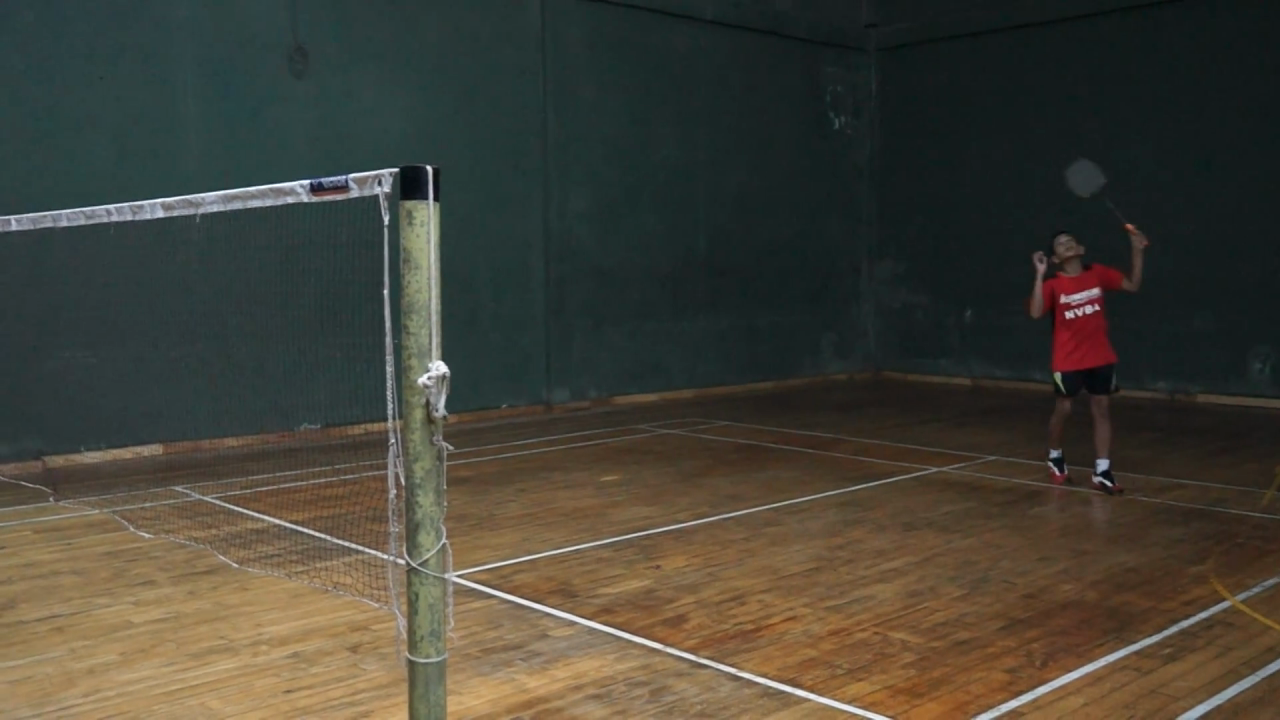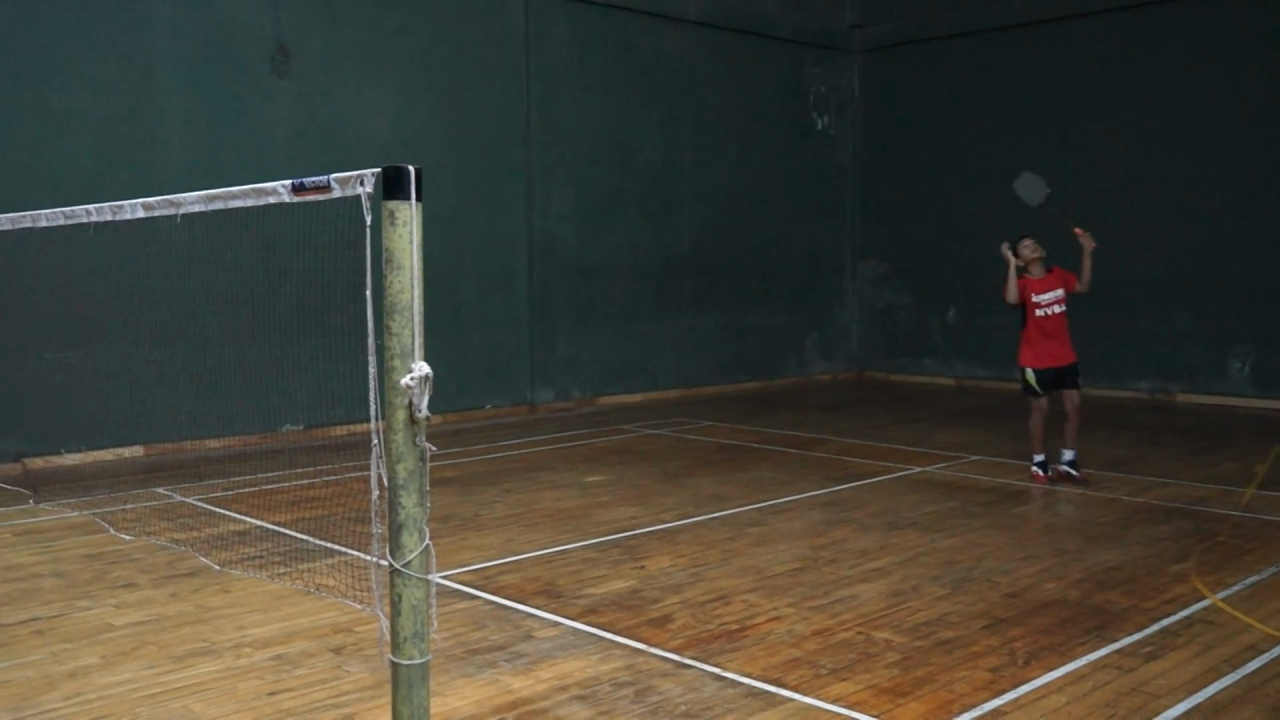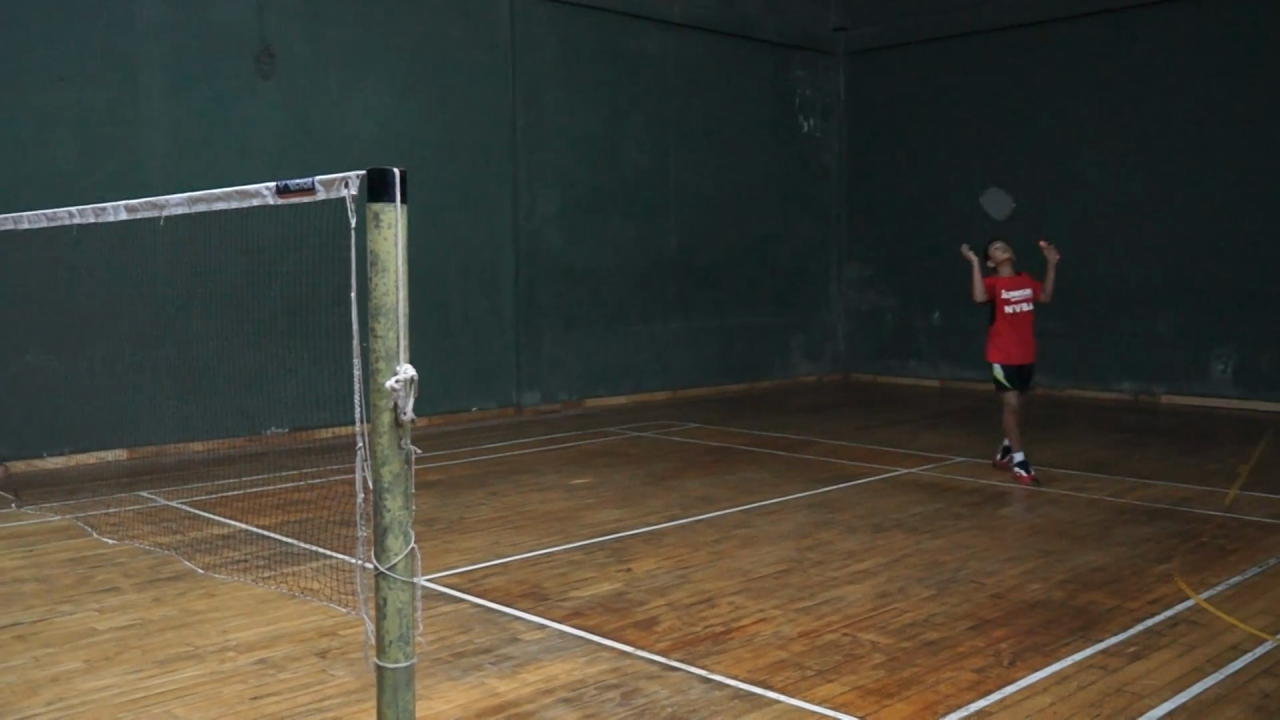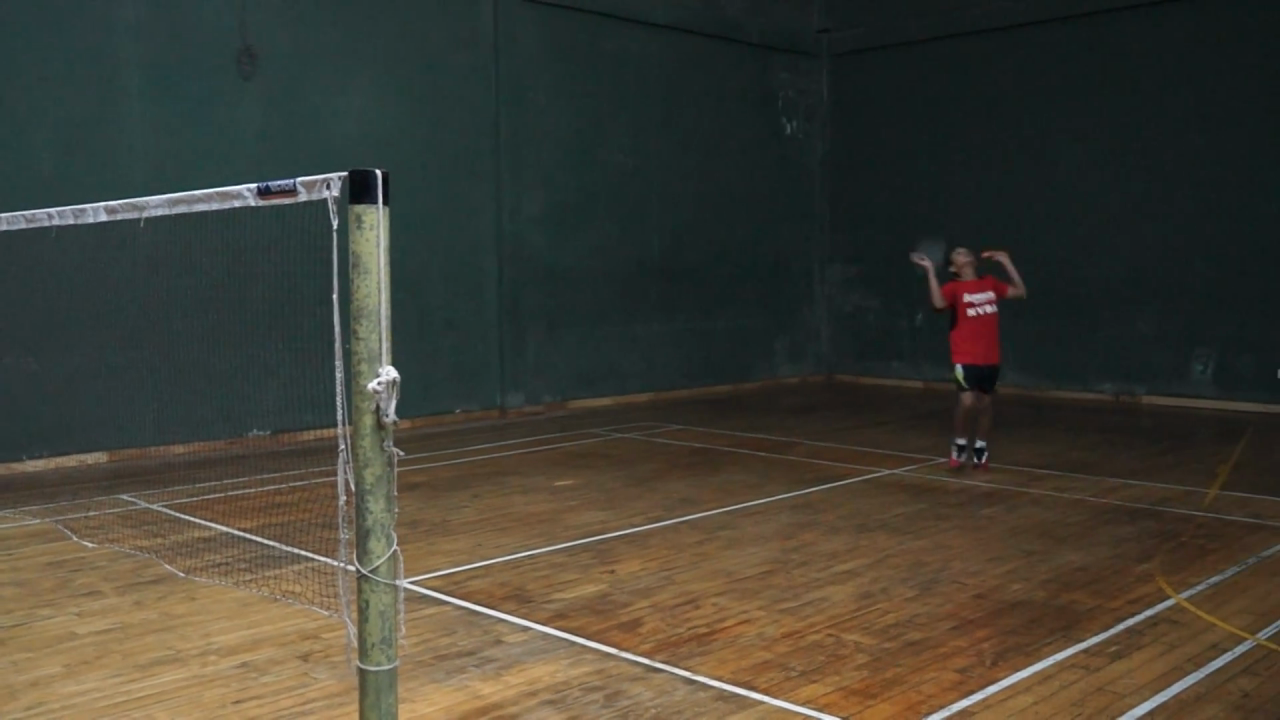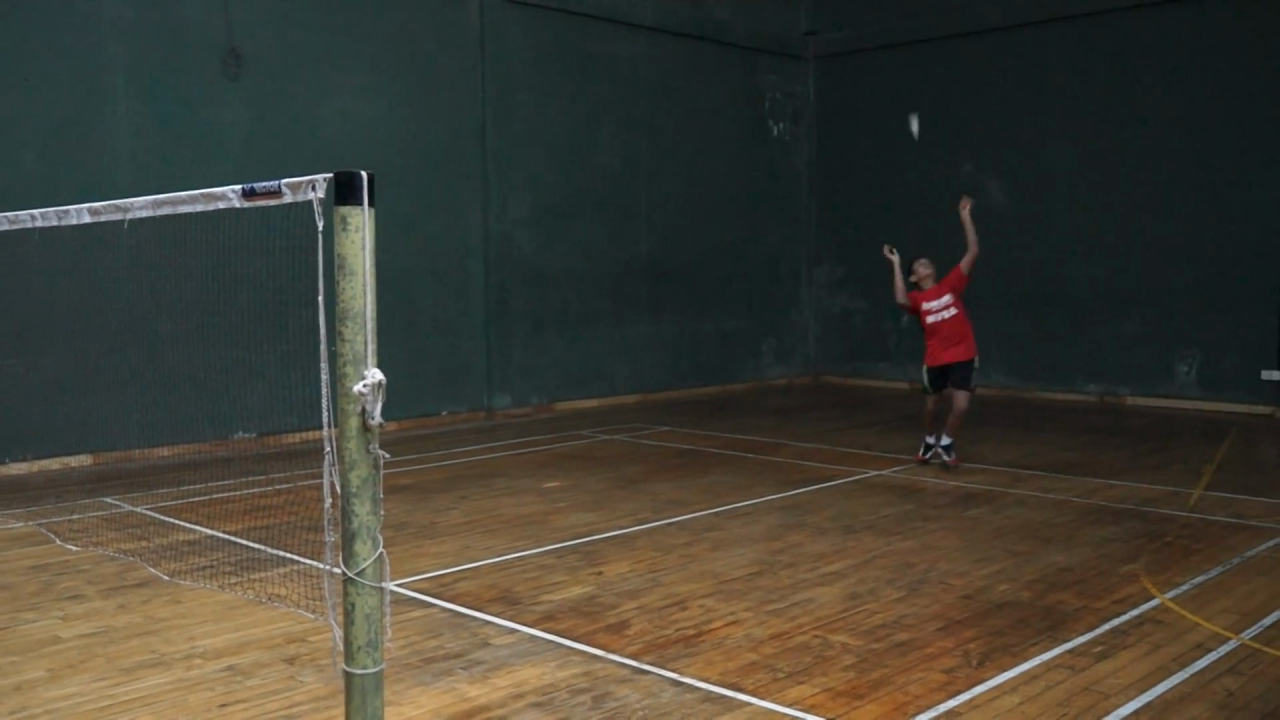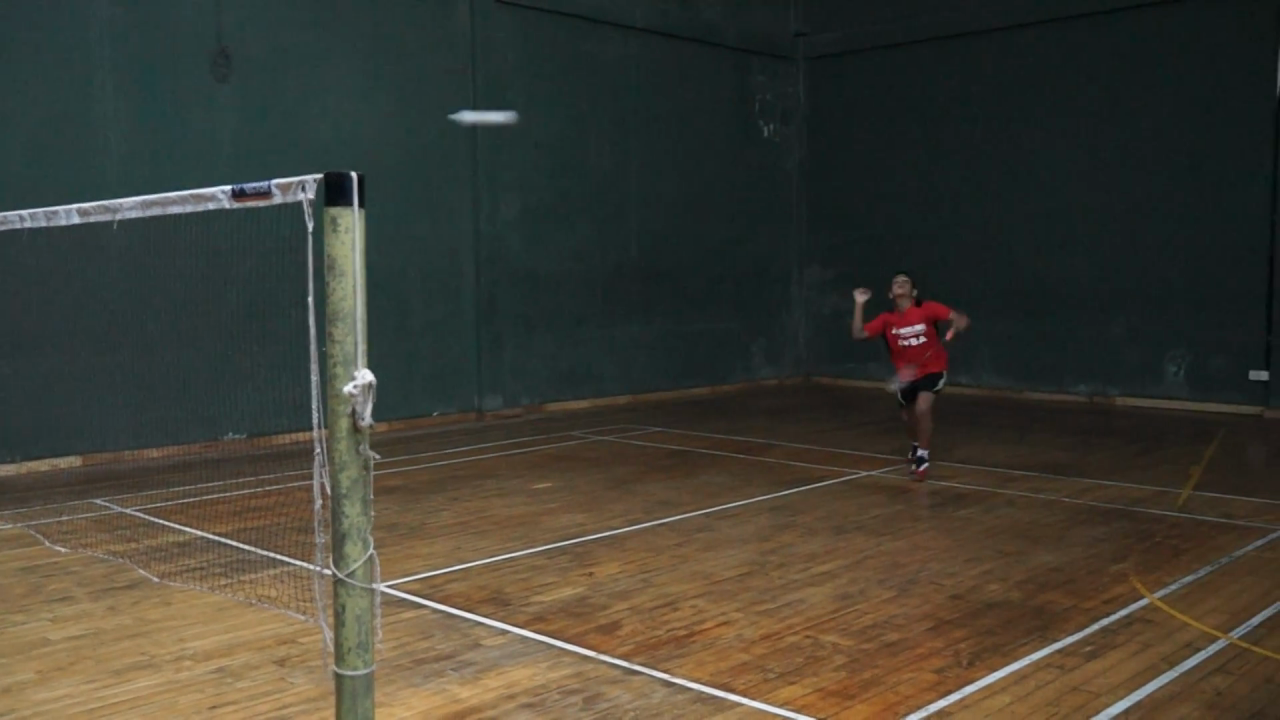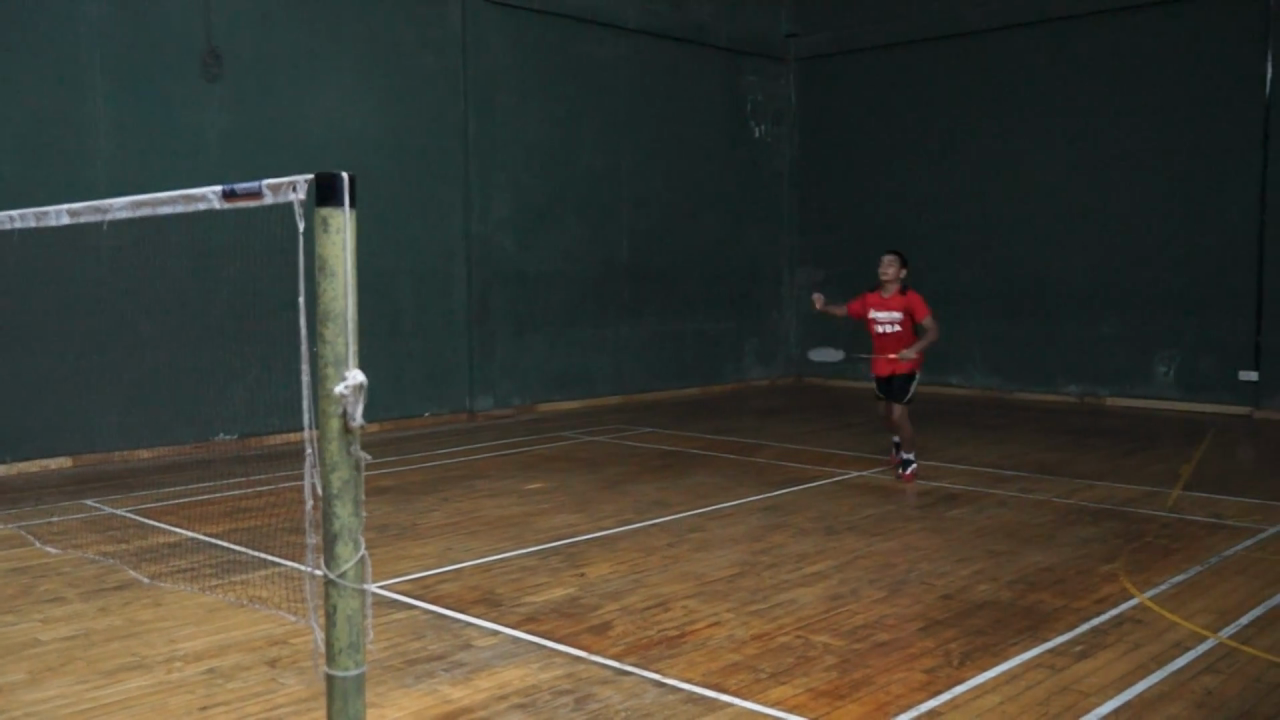
dt=0.2s
person 1, frame 1
left shoulder: (1098, 273)
right shoulder: (1052, 284)
left elbow: (1132, 285)
right elbow: (1035, 313)
left wrist: (1137, 252)
right wrist: (1039, 274)
left hip: (1100, 357)
right hip: (1067, 360)
left knee: (1101, 411)
right knee: (1063, 410)
left ankle: (1102, 472)
right ankle: (1055, 457)
person 1, frame 2
left shoulder: (1058, 275)
right shoulder: (1022, 282)
left elbow: (1083, 286)
right elbow: (1012, 299)
left wrist: (1087, 252)
right wrist: (1010, 264)
left hip: (1065, 356)
right hip: (1035, 358)
left knee: (1073, 405)
right knee: (1040, 408)
left ankle: (1068, 461)
right ankle: (1038, 462)
person 1, frame 3
left shoulder: (1025, 279)
right shoulder: (992, 282)
left elbow: (1045, 297)
right elbow: (979, 298)
left wrist: (1051, 264)
right wrist: (975, 263)
left hip: (1026, 355)
right hip: (1002, 355)
left knee: (1018, 403)
right knee: (1012, 404)
left ankle: (1007, 447)
right ankle: (1018, 460)
person 1, frame 4
left shoulder: (990, 282)
right shoulder: (953, 287)
left elbow: (1020, 292)
right elbow: (939, 303)
left wrist: (1006, 263)
right wrist: (930, 270)
left hip: (991, 357)
right hip: (965, 357)
left knee: (985, 403)
right knee: (967, 402)
left ankle: (981, 447)
right ankle: (960, 445)
person 1, frame 5
left shoulder: (952, 284)
right shoulder: (916, 299)
left elbow: (973, 251)
right elbow: (900, 300)
left wrist: (965, 216)
right wrist: (897, 264)
left hip: (962, 356)
right hip: (935, 360)
left knee: (960, 405)
right knee: (931, 407)
left ankle: (946, 442)
right ankle: (929, 441)
person 1, frame 6
left shoulder: (928, 309)
right shoulder: (886, 319)
left elbow: (960, 318)
right elbow: (858, 334)
left wrist: (959, 324)
right wrist: (859, 305)
left hip: (932, 369)
right hip: (907, 374)
left knee: (923, 409)
right knee: (908, 416)
left ankle: (923, 457)
right ankle: (917, 445)
person 1, frame 7
left shoulder: (911, 299)
right shoulder: (868, 299)
left elbow: (932, 331)
right elbow: (846, 310)
left wrist: (916, 348)
right wrist: (823, 307)
left hip: (905, 366)
right hip: (880, 366)
left knee: (898, 414)
right knee: (885, 412)
left ankle: (908, 458)
right ankle: (899, 440)
